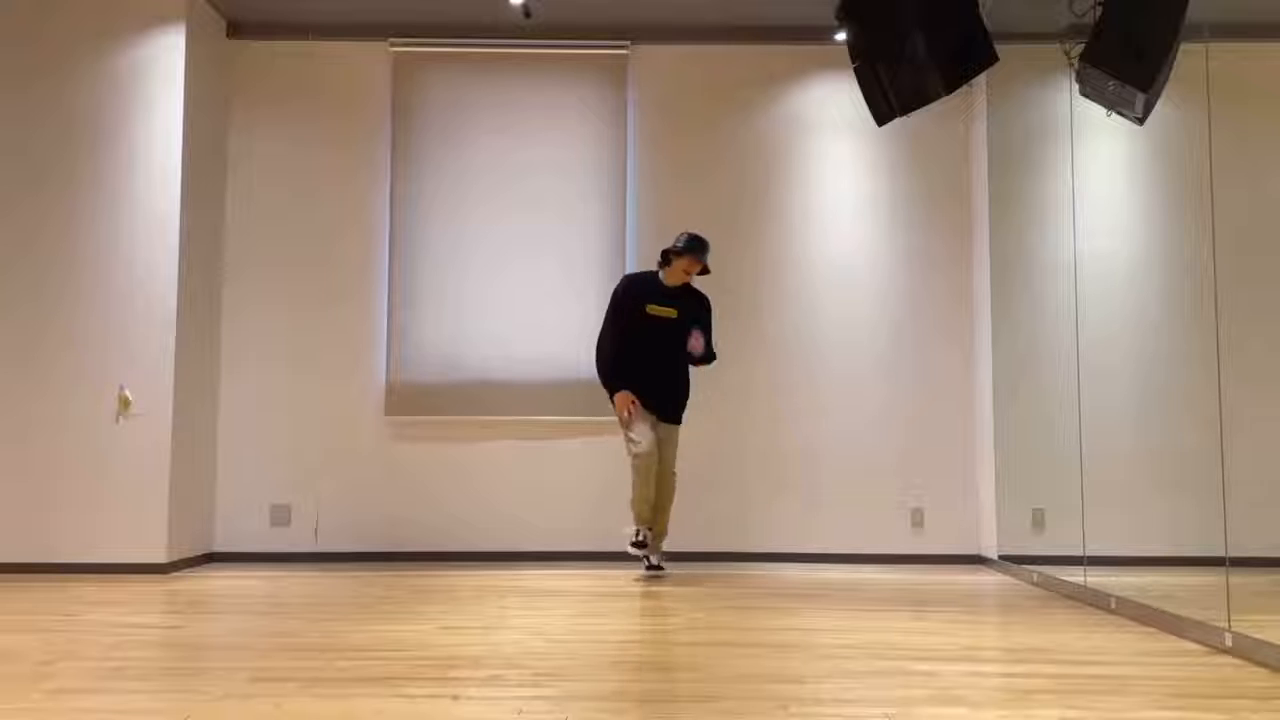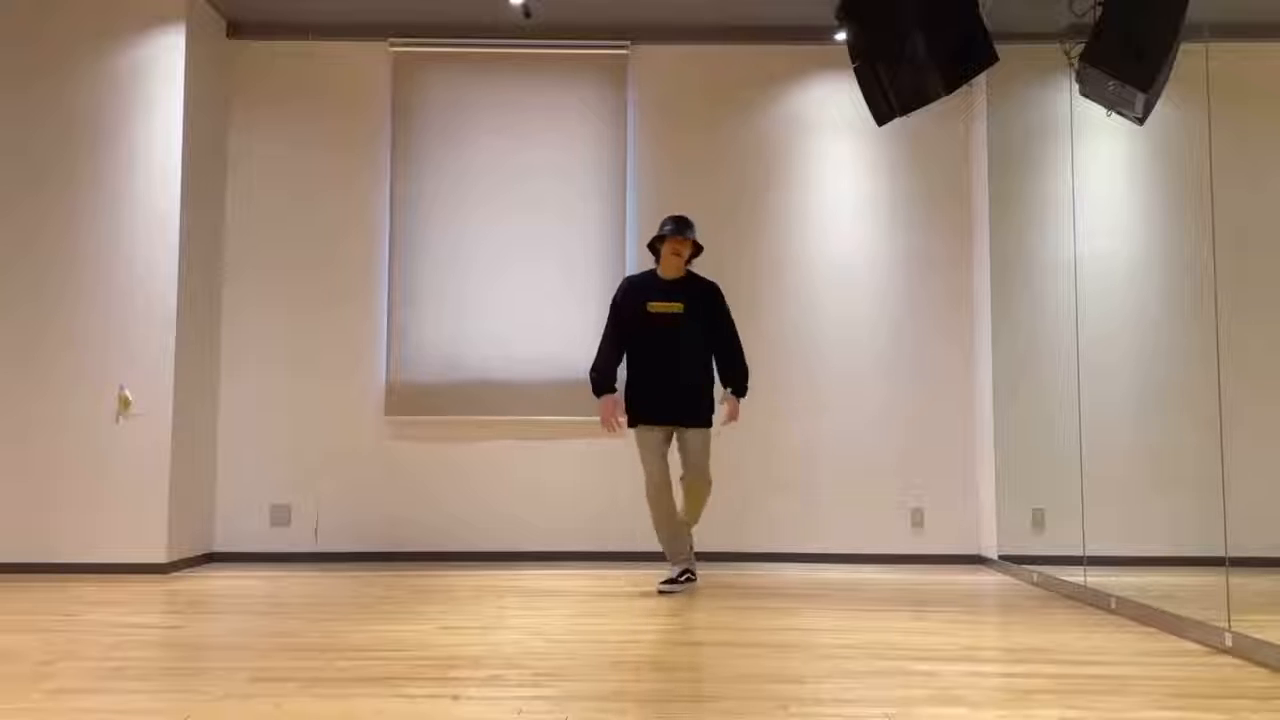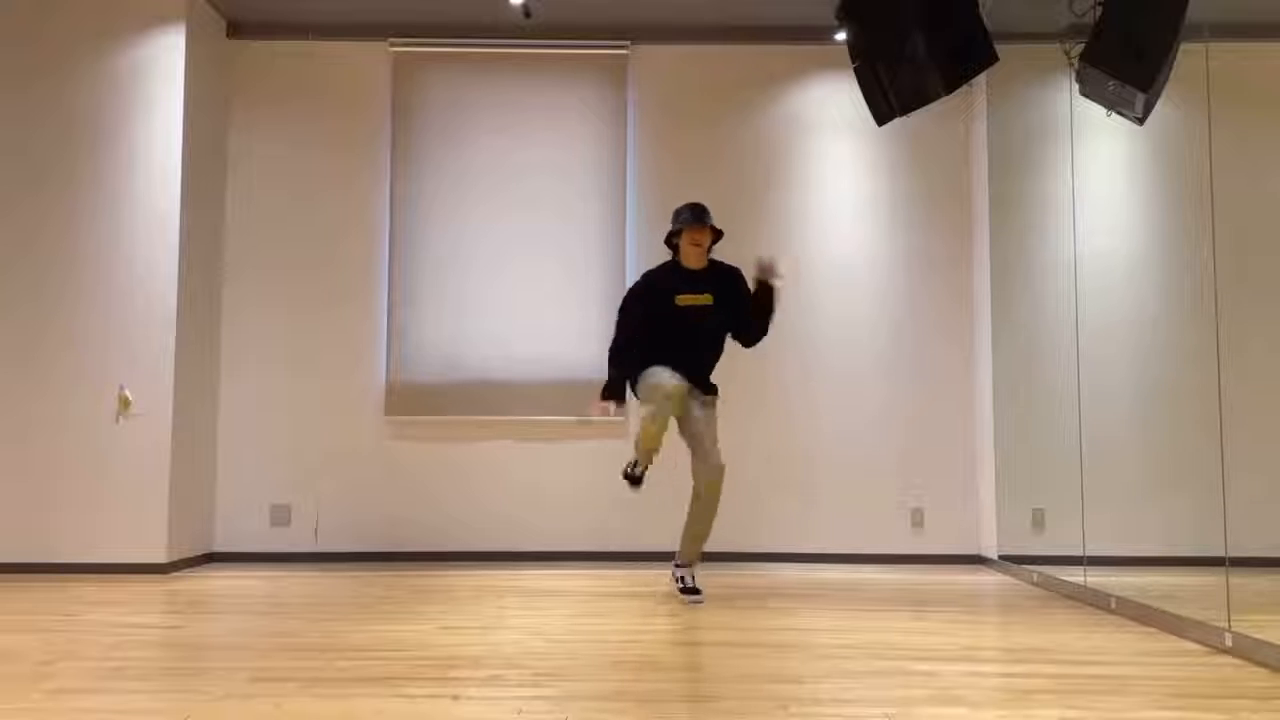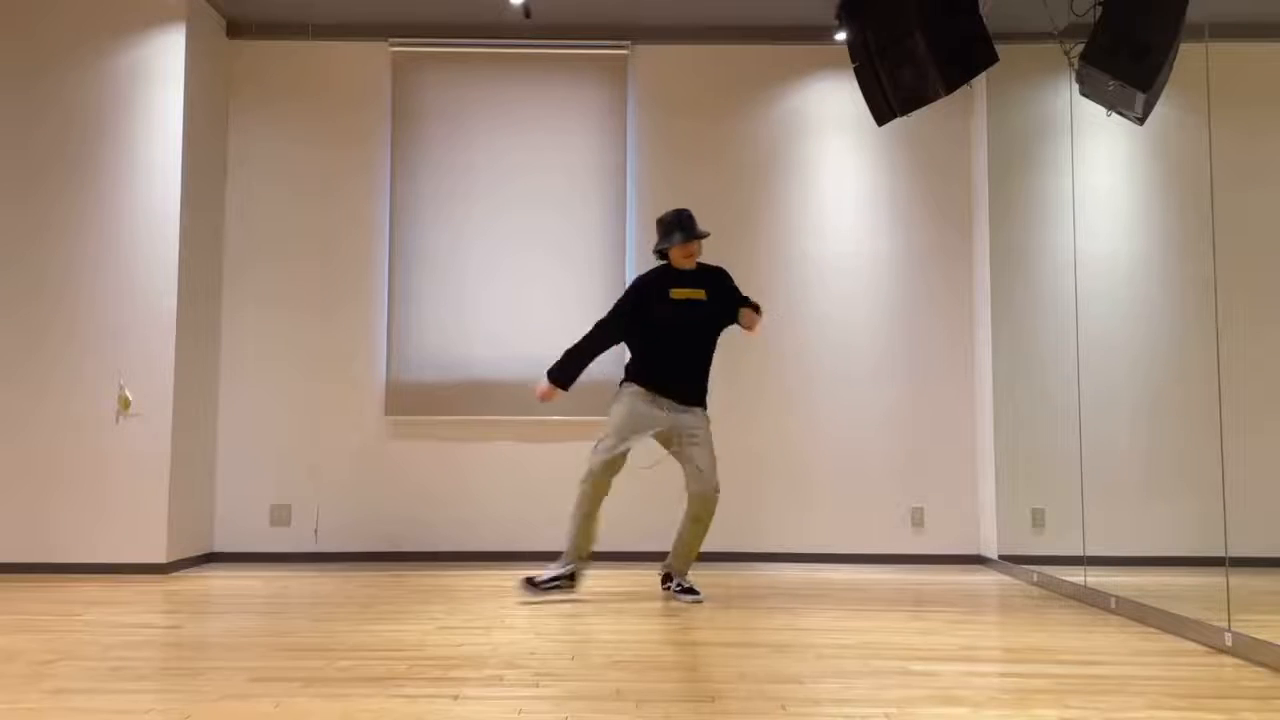
dt=0.5s
person 1, frame 1
left shoulder: (696, 302)
right shoulder: (633, 287)
left elbow: (700, 356)
right elbow: (608, 341)
left wrist: (702, 349)
right wrist: (615, 387)
left hip: (670, 399)
right hip: (633, 394)
left knee: (666, 473)
right knee: (644, 449)
left ankle: (654, 545)
right ankle: (641, 526)
person 1, frame 2
left shoulder: (707, 293)
right shoulder: (633, 289)
left elbow: (726, 345)
right elbow: (612, 343)
left wrist: (735, 390)
right wrist: (605, 390)
left hip: (694, 406)
right hip: (647, 407)
left knee: (698, 482)
right knee: (657, 484)
left ankle: (680, 533)
right ankle: (681, 565)
person 1, frame 3
left shoulder: (729, 279)
right shoulder: (654, 282)
left elbow: (750, 336)
right elbow: (626, 339)
left wrist: (764, 288)
right wrist: (613, 389)
left hip: (696, 389)
right hip: (654, 377)
left knee: (711, 472)
right knee: (672, 387)
left ankle: (684, 568)
right ankle: (641, 457)
person 1, frame 4
left shoulder: (717, 281)
right shoulder: (651, 285)
left elbow: (737, 308)
right elbow: (606, 332)
left wrist: (749, 313)
right wrist: (558, 376)
left hip: (690, 407)
right hip: (641, 394)
left knee: (706, 492)
right knee: (600, 465)
left ankle: (675, 574)
right ankle: (569, 566)
